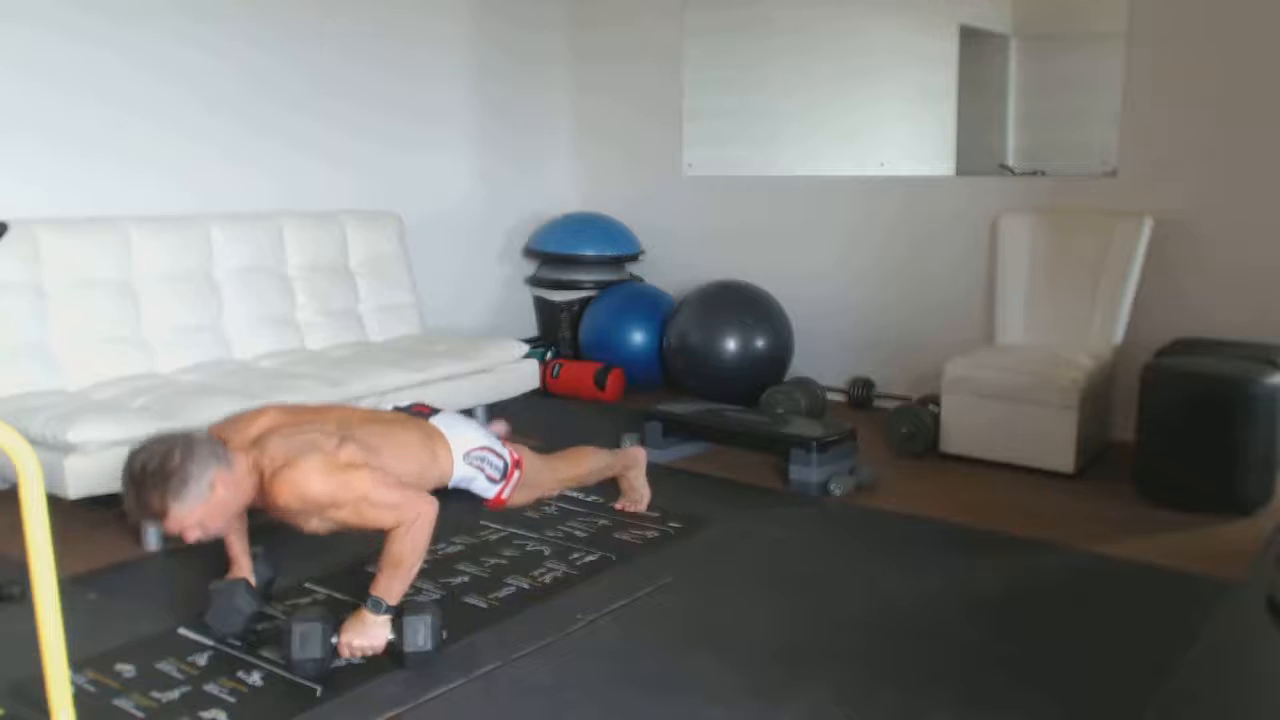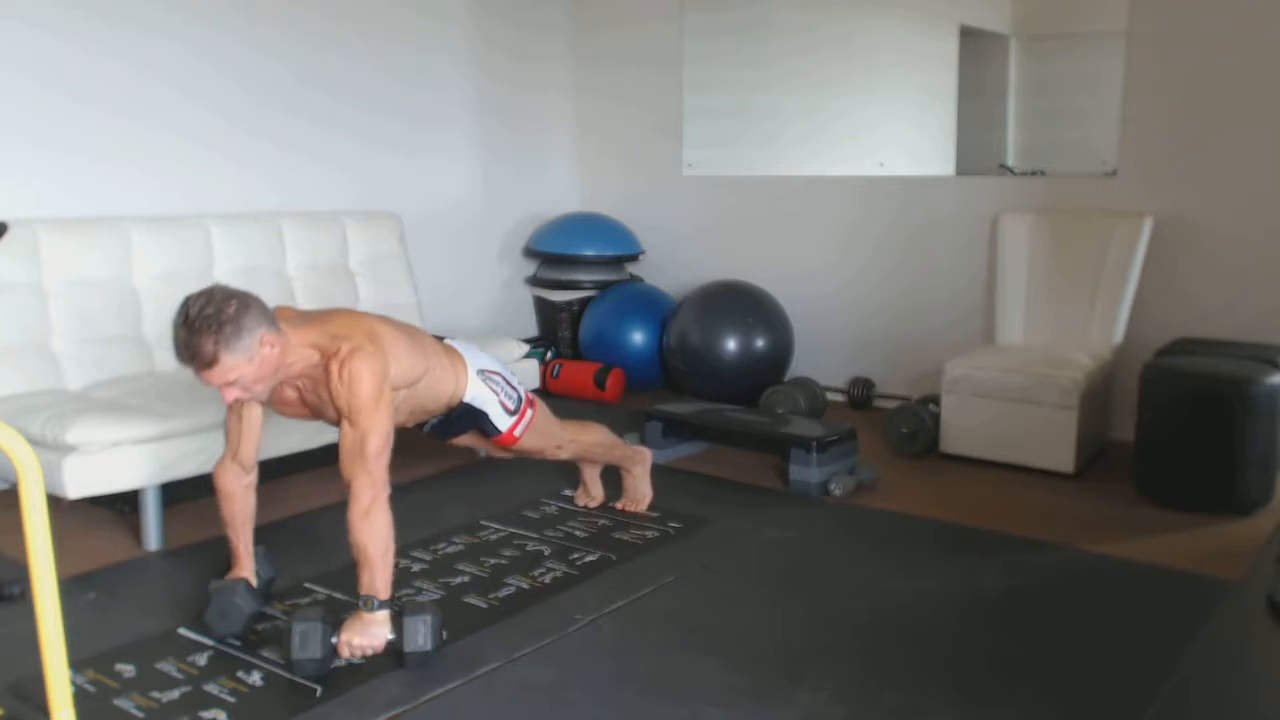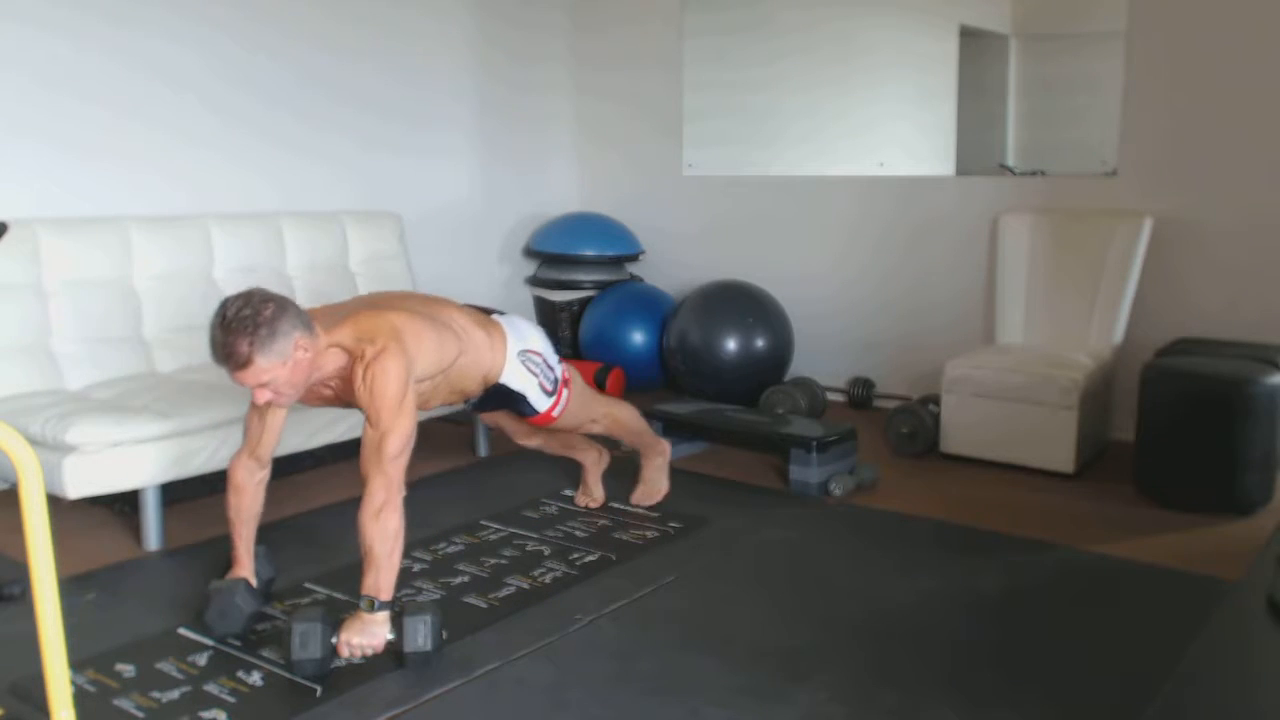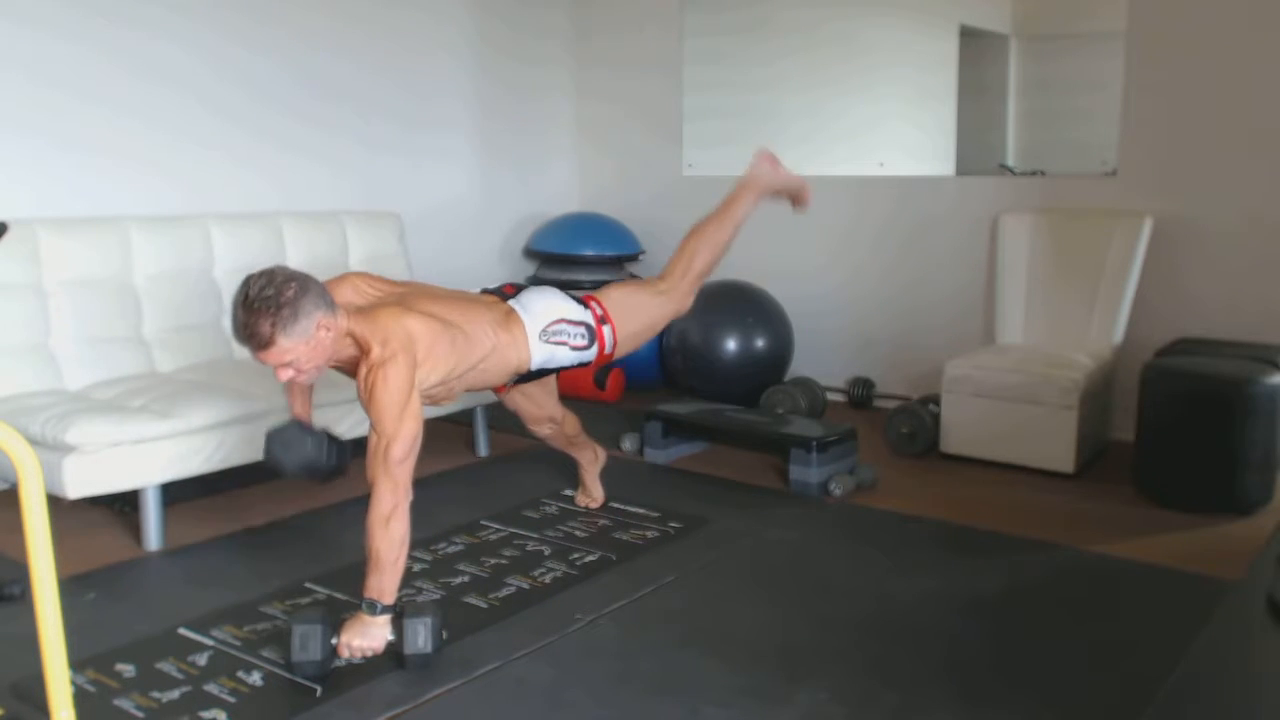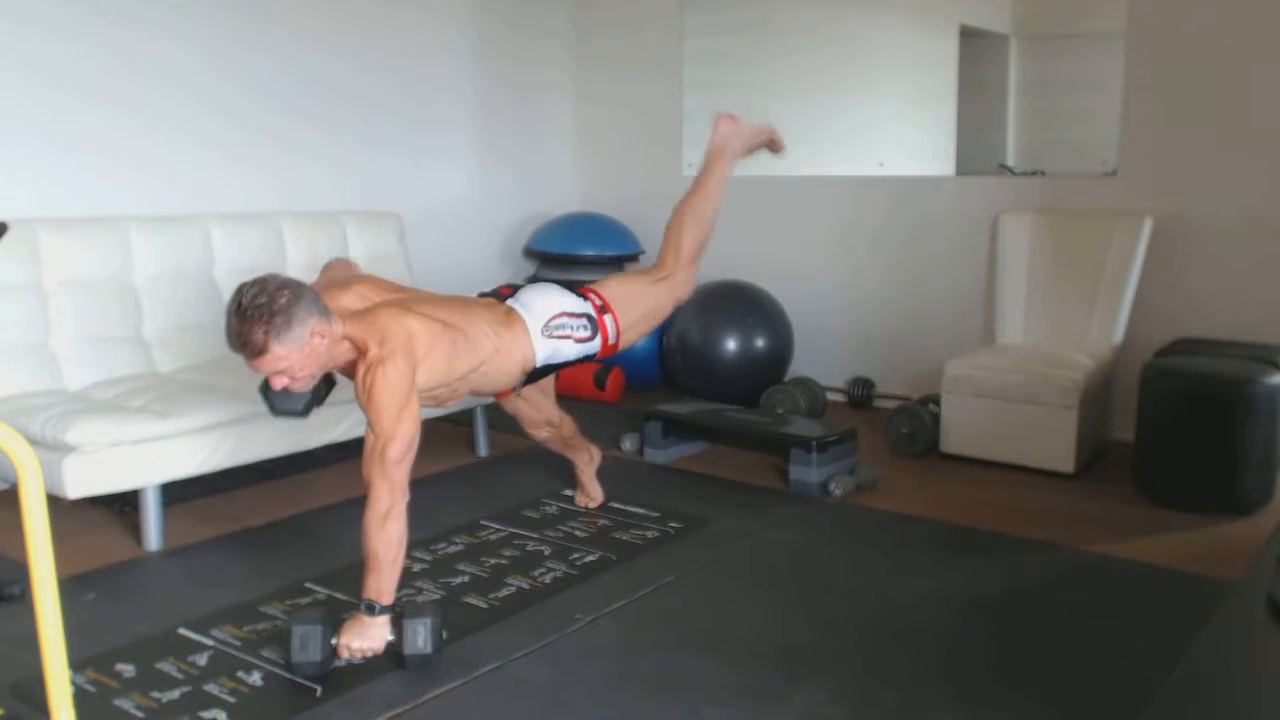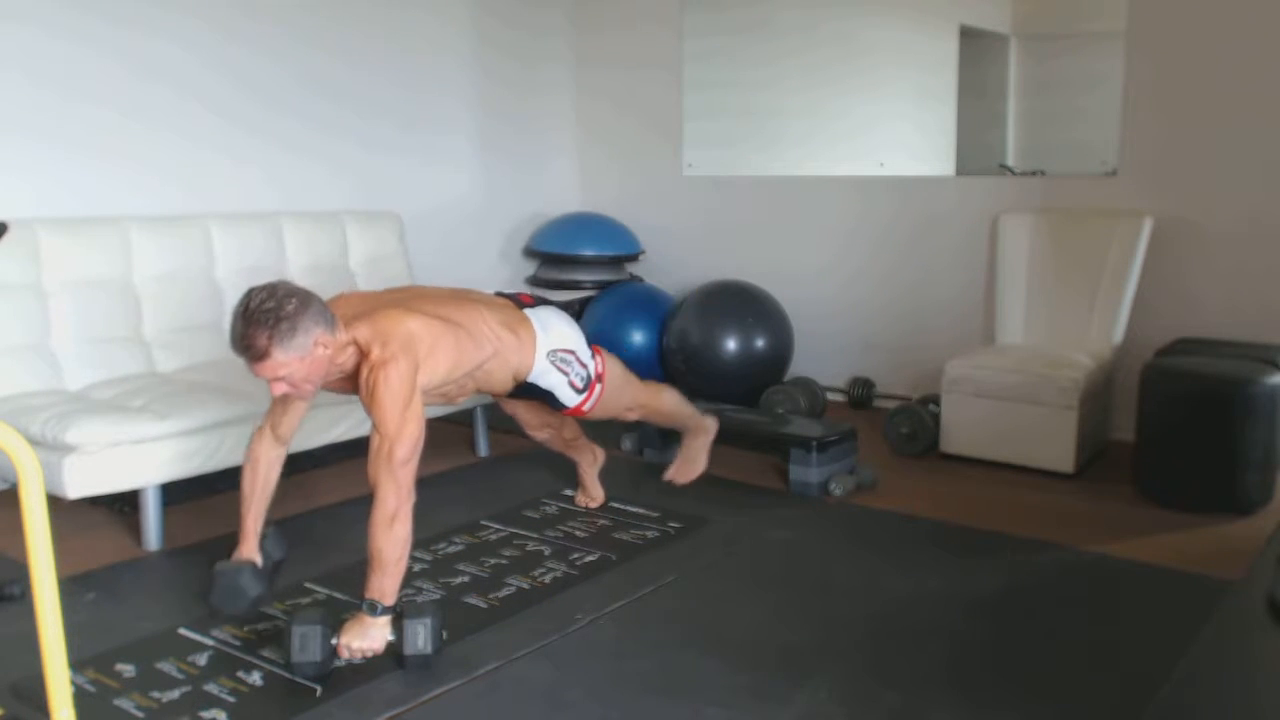
dt=0.5s
person 1, frame 1
left shoulder: (295, 483)
right shoulder: (224, 440)
left elbow: (421, 509)
left wrist: (377, 611)
right wrist: (242, 566)
left hip: (448, 447)
right hip: (404, 426)
left knee: (553, 476)
left ankle: (626, 459)
person 1, frame 2
left shoulder: (352, 362)
right shoulder: (253, 354)
left elbow: (368, 491)
right elbow: (236, 469)
left wrist: (373, 611)
right wrist: (243, 566)
left hip: (466, 380)
right hip: (427, 398)
left knee: (557, 442)
left ankle: (632, 459)
right ankle: (589, 467)
person 1, frame 3
left shoulder: (378, 361)
right shoulder: (282, 352)
left elbow: (384, 492)
right elbow: (250, 465)
left wrist: (374, 611)
right wrist: (243, 567)
left hip: (506, 350)
right hip: (463, 361)
left knee: (591, 415)
right knee: (527, 434)
left ankle: (653, 451)
right ankle: (590, 459)
person 1, frame 4
left shoulder: (387, 360)
right shoulder: (331, 298)
left elbow: (390, 496)
left wrist: (375, 615)
right wrist: (301, 410)
left hip: (539, 328)
right hip: (500, 314)
left knee: (673, 290)
right knee: (544, 419)
left ankle: (756, 183)
right ankle: (589, 455)
person 1, frame 5
left shoulder: (382, 363)
right shoulder: (326, 299)
left elbow: (387, 497)
right elbow: (343, 265)
left wrist: (375, 614)
right wrist: (300, 363)
left hip: (539, 326)
right hip: (501, 319)
left knee: (673, 277)
right knee: (542, 425)
left ankle: (724, 146)
right ankle: (584, 457)
person 1, frame 6
left shoulder: (387, 363)
right shoulder: (313, 338)
left elbow: (393, 498)
right elbow: (270, 438)
left wrist: (376, 615)
right wrist: (248, 544)
left hip: (543, 343)
right hip: (498, 322)
left knee: (630, 402)
right knee: (540, 425)
left ankle: (697, 426)
right ankle: (586, 457)
